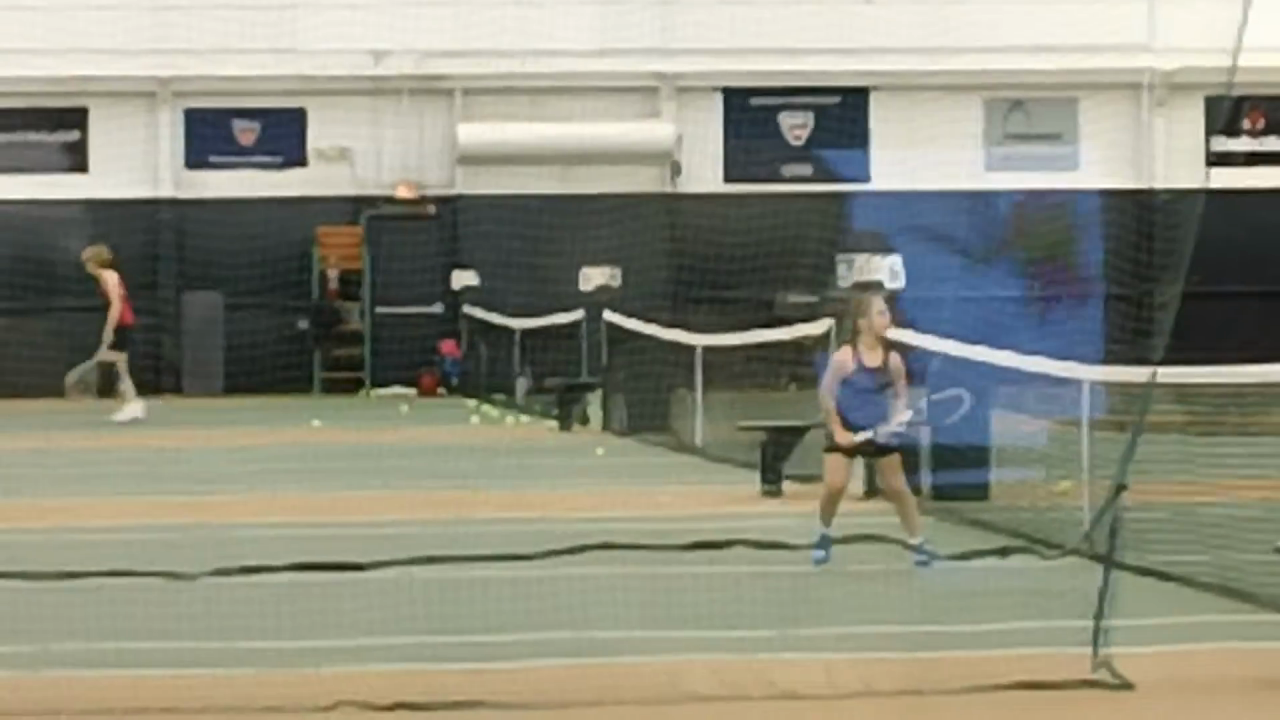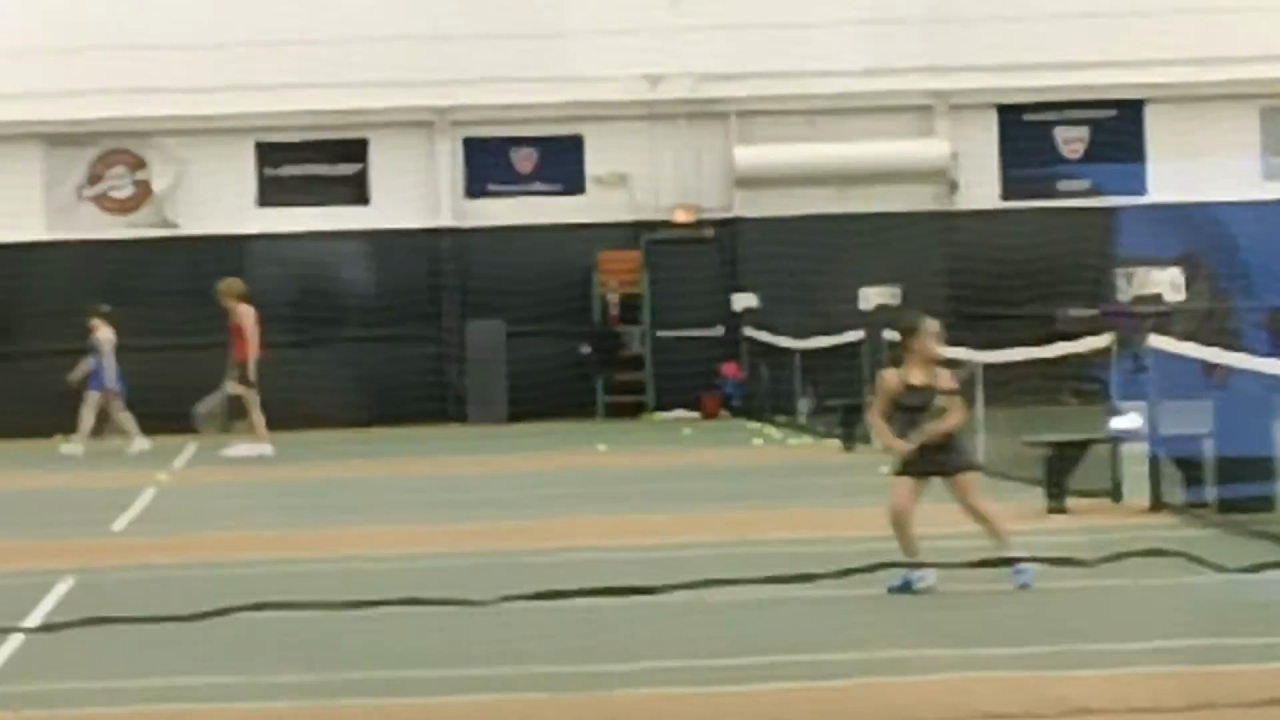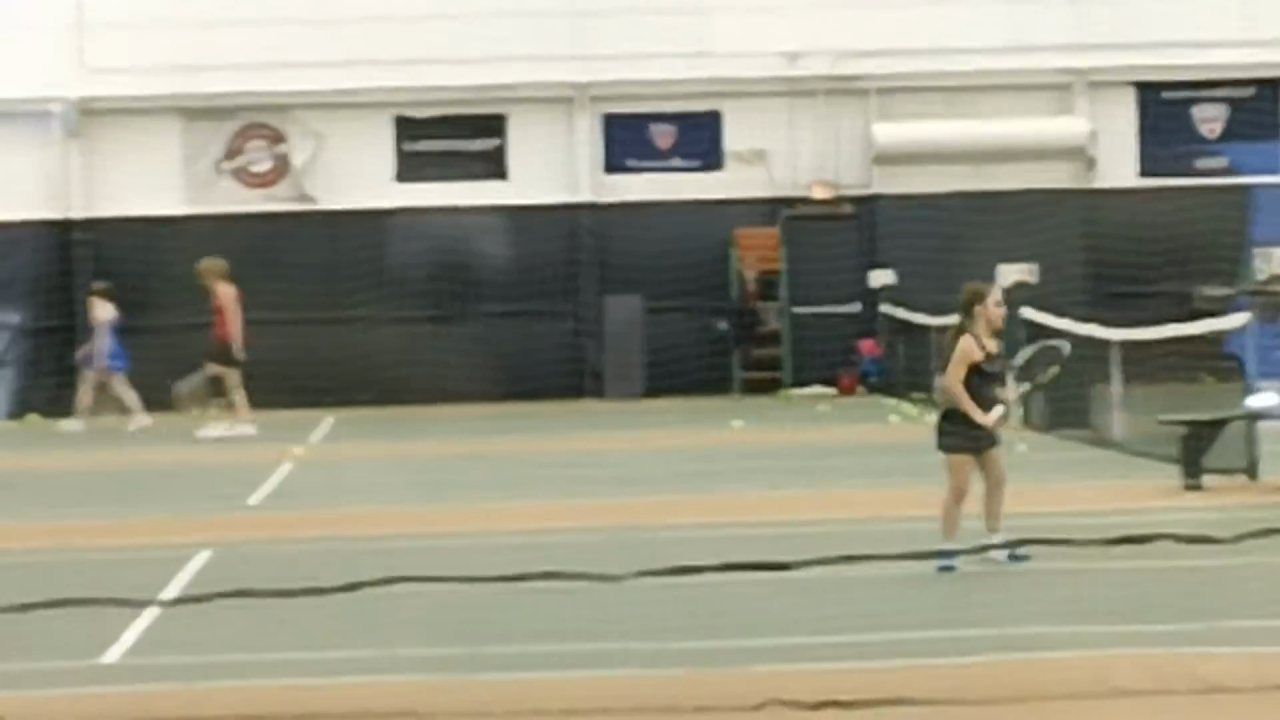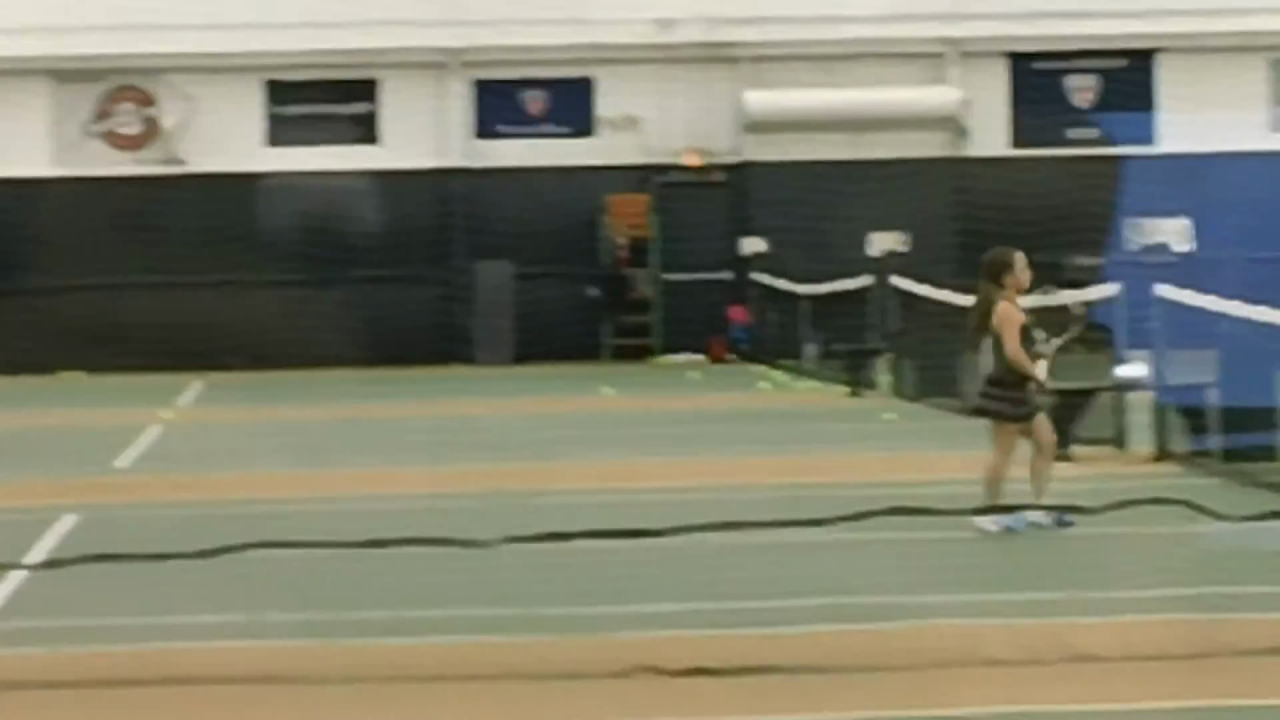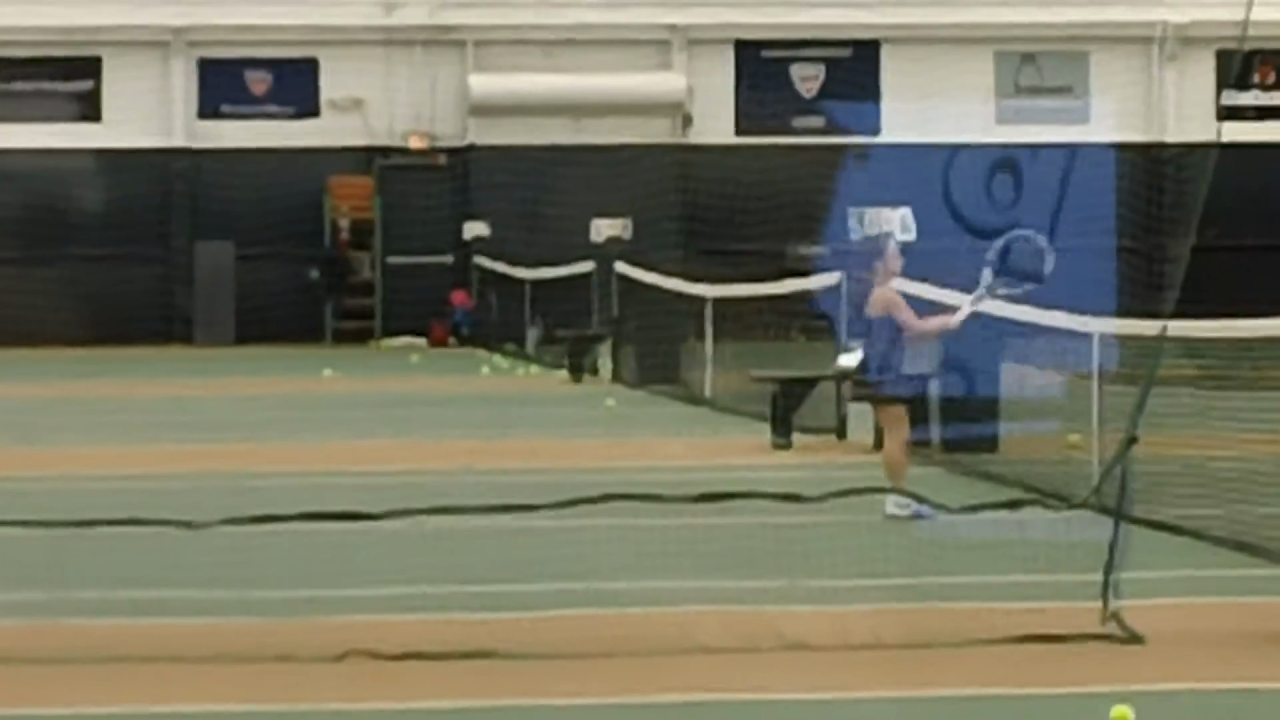
dt=1s
person 1, frame 1
left shoulder: (893, 360)
right shoulder: (843, 357)
left elbow: (901, 396)
right elbow: (826, 396)
left wrist: (895, 422)
right wrist: (837, 430)
left hip: (879, 432)
right hip: (846, 433)
left knee: (896, 488)
right knee: (834, 486)
left ankle: (918, 543)
right ankle: (824, 536)
person 1, frame 2
left shoulder: (942, 376)
right shoulder: (890, 378)
left elbow: (958, 416)
right elbow: (875, 415)
left wrist: (934, 430)
right wrist: (892, 443)
left hip: (947, 451)
right hip: (913, 455)
left knee: (976, 508)
right knee: (898, 511)
left ankle: (1016, 561)
right ankle: (918, 571)
person 1, frame 3
left shoulder: (995, 345)
right shoulder: (967, 344)
right elbow: (951, 384)
left wrist: (1000, 396)
right wrist: (976, 414)
left hip: (981, 427)
right hip: (960, 425)
left knee: (997, 480)
right knee: (958, 488)
left ankle: (996, 542)
right ankle: (948, 550)
person 1, frame 4
left shoulder: (1005, 308)
right shoulder: (1006, 309)
right elbow: (1012, 351)
left wrist: (1036, 358)
right wrist: (1034, 370)
left hip: (1016, 391)
right hip: (1006, 391)
left knee: (1047, 441)
right knee: (1003, 453)
left ankle: (1040, 508)
right ankle: (989, 514)
person 1, frame 5
left shoulder: (882, 294)
right shoulder: (886, 295)
right elbow: (915, 326)
left wrist: (936, 326)
right wrist: (951, 320)
left hip: (887, 374)
right hip: (882, 376)
left knee: (899, 436)
right knee: (896, 436)
left ankle: (898, 496)
right ankle: (897, 499)
